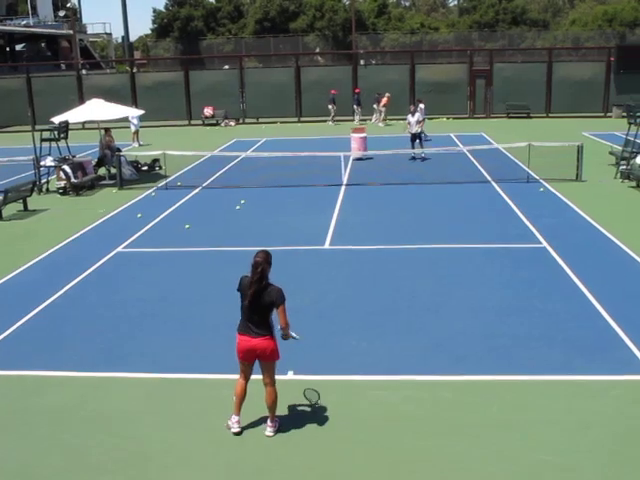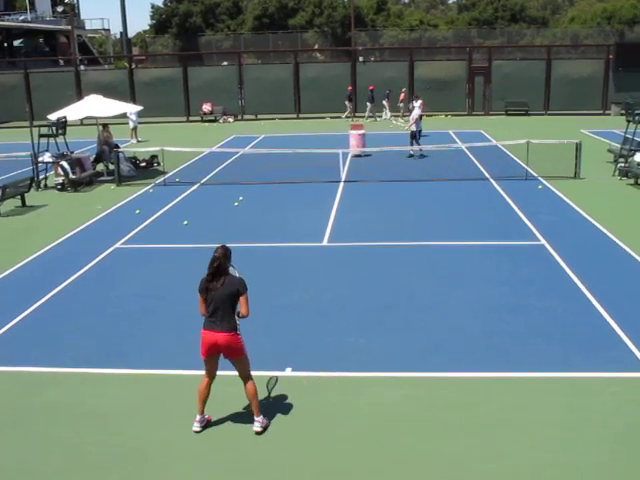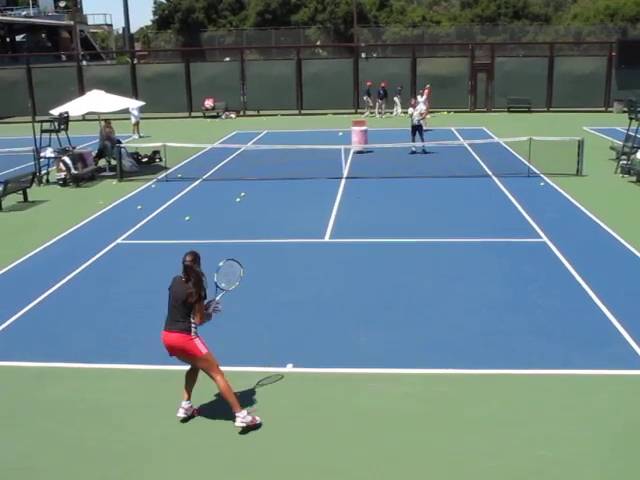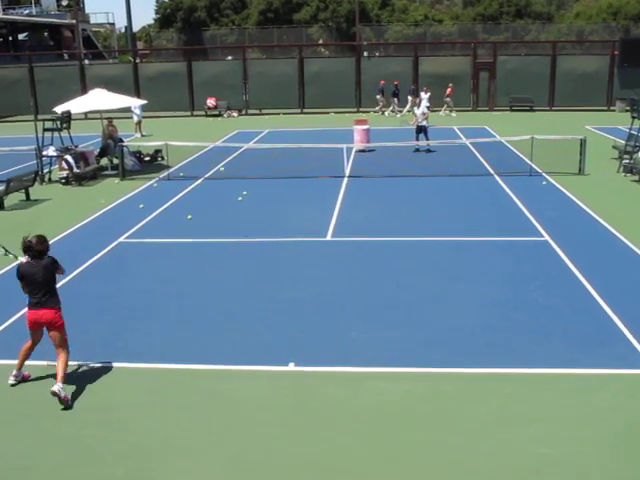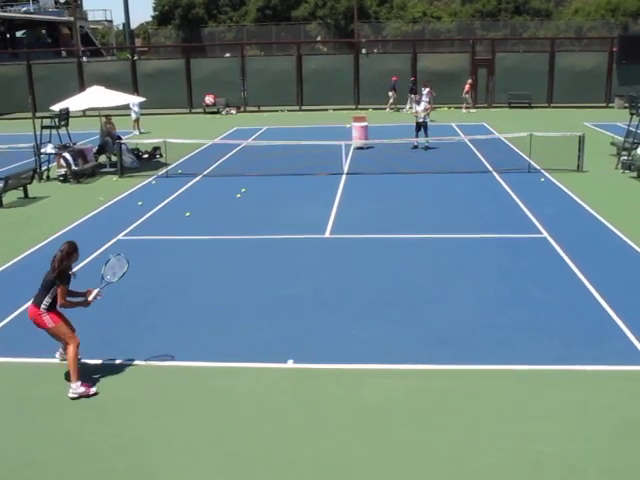
dt=1s
person 1, frame 1
left shoulder: (244, 282)
right shoulder: (276, 292)
right elbow: (284, 324)
right wrist: (287, 333)
left hip: (244, 340)
right hip: (265, 342)
left knee: (243, 379)
right knee: (269, 383)
left ankle: (235, 421)
right ankle: (271, 424)
person 1, frame 2
left shoulder: (204, 282)
right shoulder: (238, 282)
left elbow: (203, 311)
right elbow: (245, 313)
left hip: (208, 335)
right hip: (229, 336)
left knee: (208, 376)
right knee: (246, 377)
left ankle: (199, 419)
right ankle: (258, 420)
person 1, frame 3
left shoulder: (175, 281)
right shoulder: (196, 287)
right elbow: (198, 319)
left wrist: (206, 307)
right wrist: (208, 312)
left hip: (167, 336)
right hip: (183, 338)
left knee: (195, 366)
right knee: (217, 375)
left ankle: (185, 406)
right ankle: (242, 415)
person 1, frame 4
left shoulder: (21, 268)
right shoulder: (49, 260)
left elbow: (26, 290)
right elbow: (62, 272)
left hip: (33, 313)
right hip: (52, 312)
left knee: (33, 341)
right knee: (62, 351)
left ankle: (16, 374)
right ankle: (59, 385)
person 1, frame 5
left shoulder: (61, 268)
right shoulder: (64, 274)
left elbow: (65, 292)
right elbow: (62, 302)
left wrist: (85, 293)
right wrist: (82, 303)
left hip: (45, 308)
right hip: (41, 313)
left knee: (70, 331)
right knee: (74, 342)
left ankle: (63, 354)
right ankle: (76, 386)
